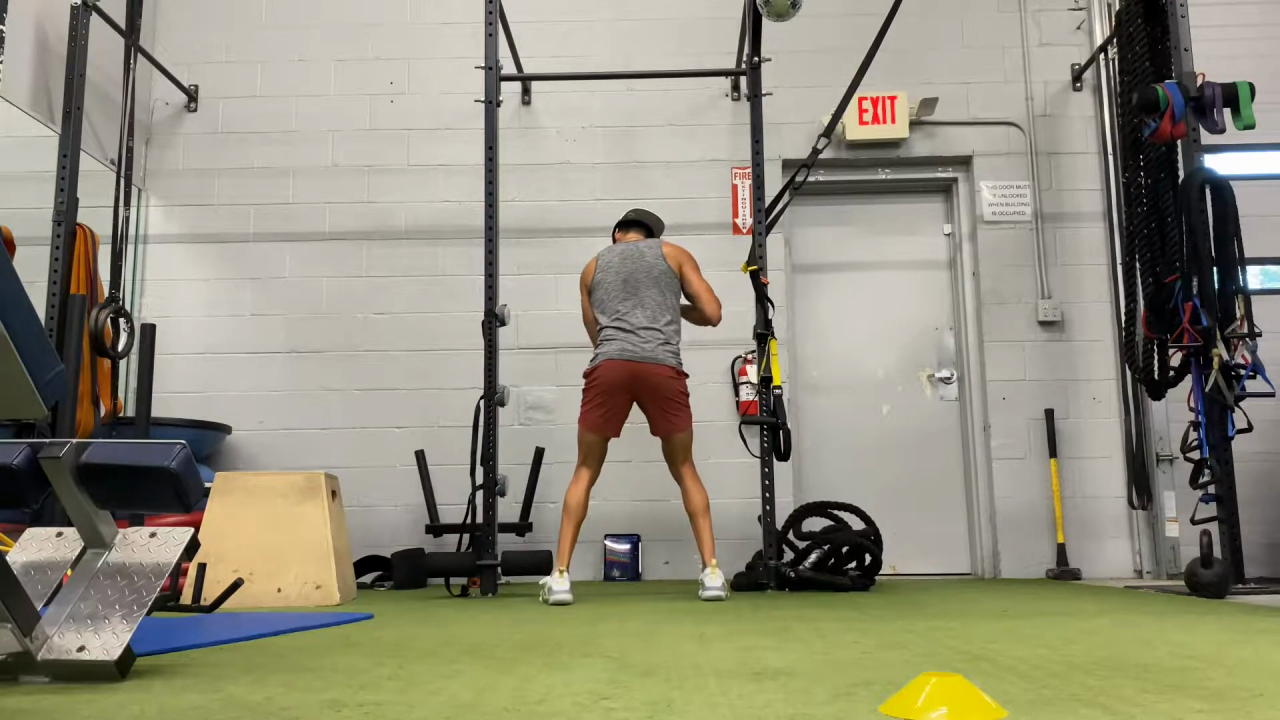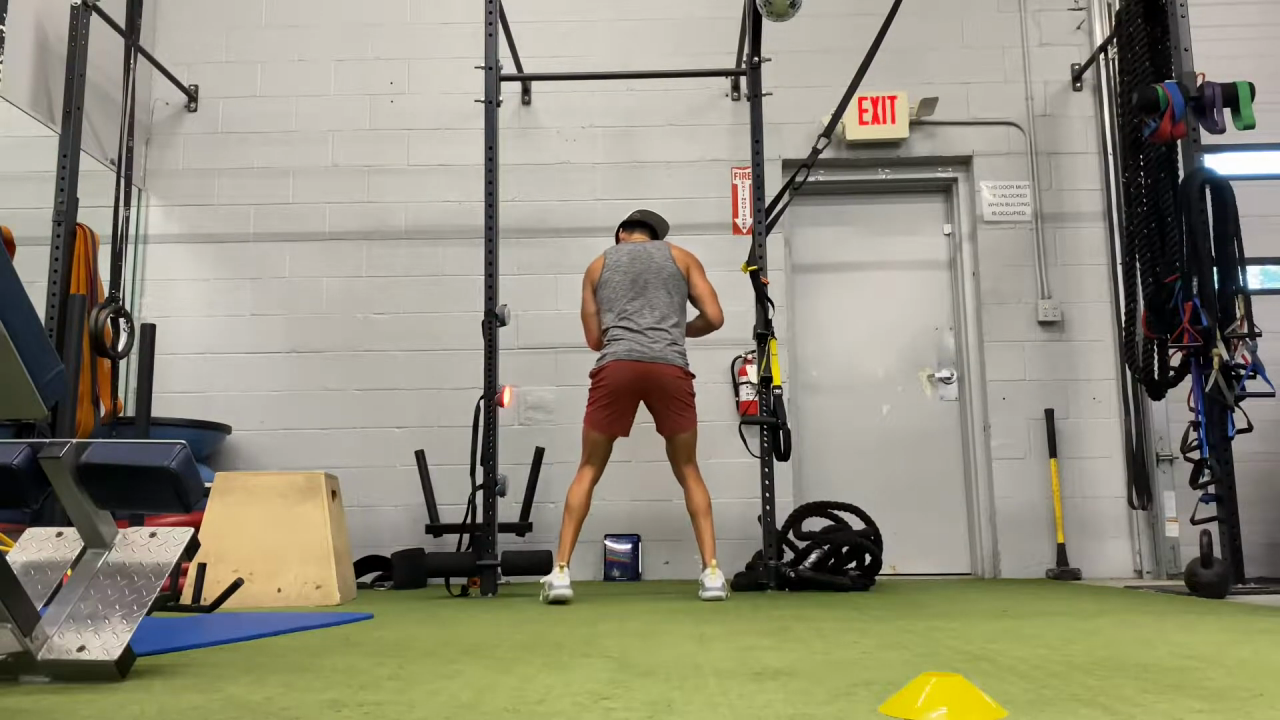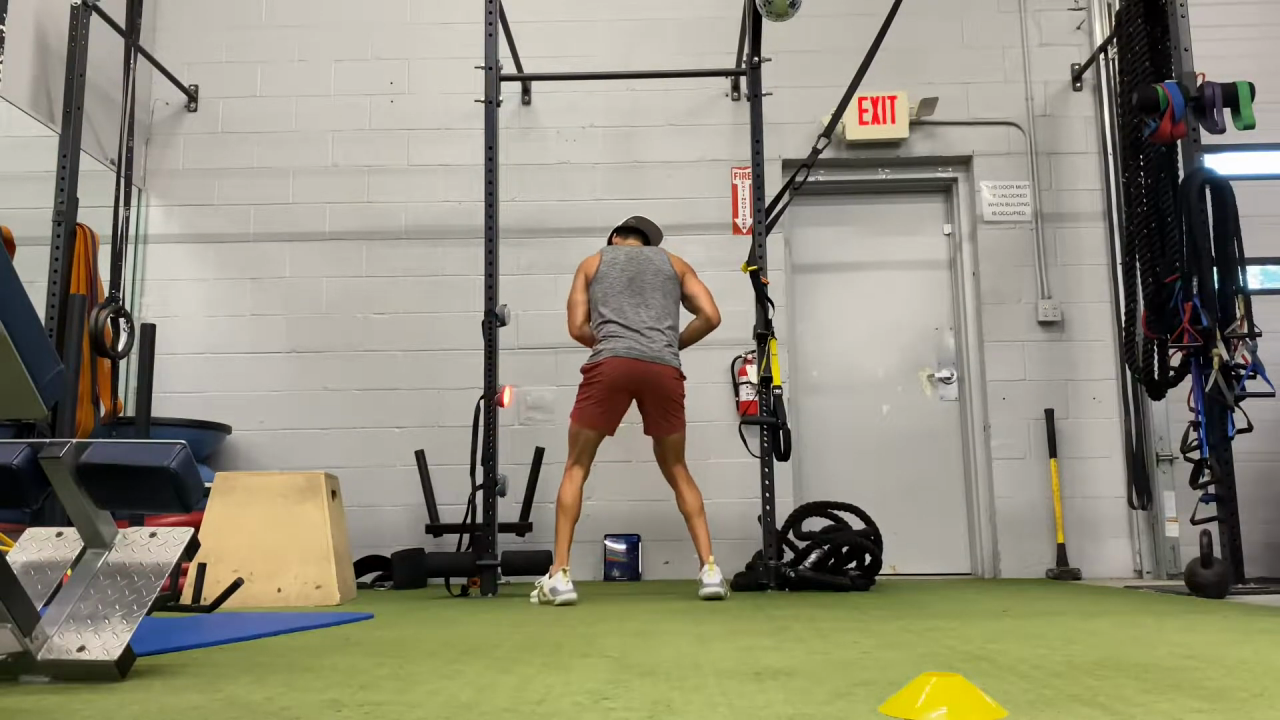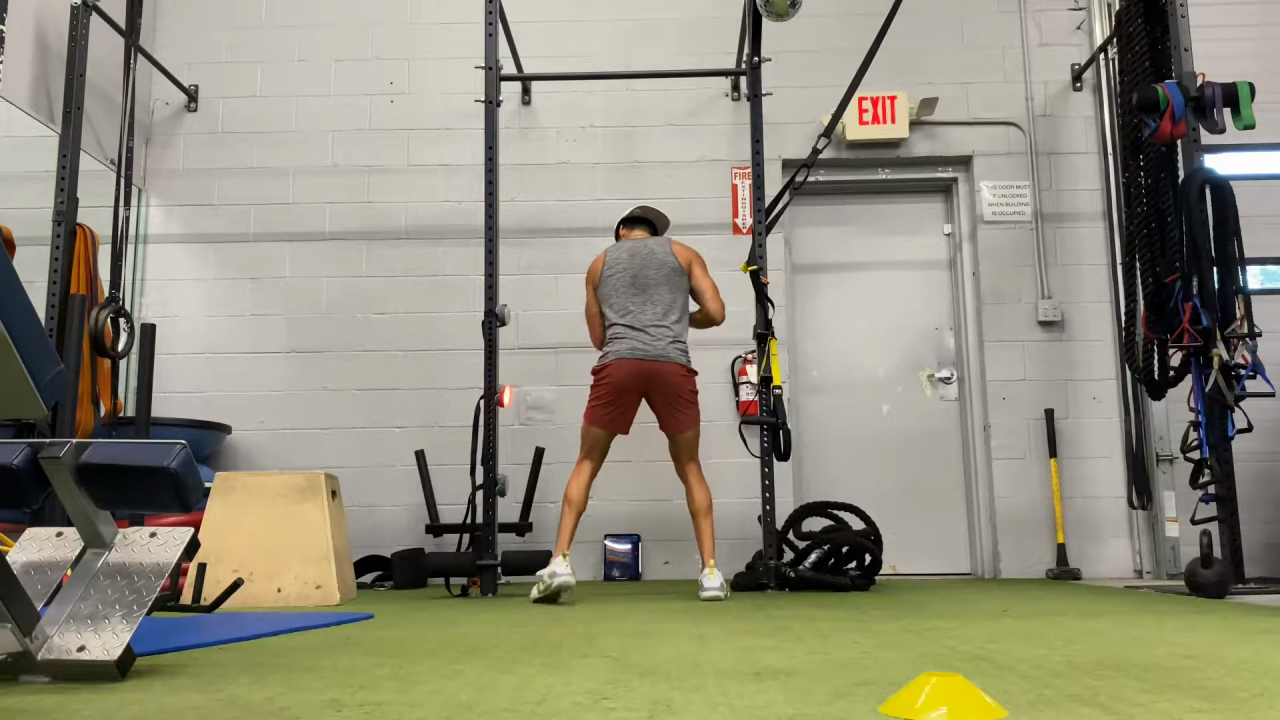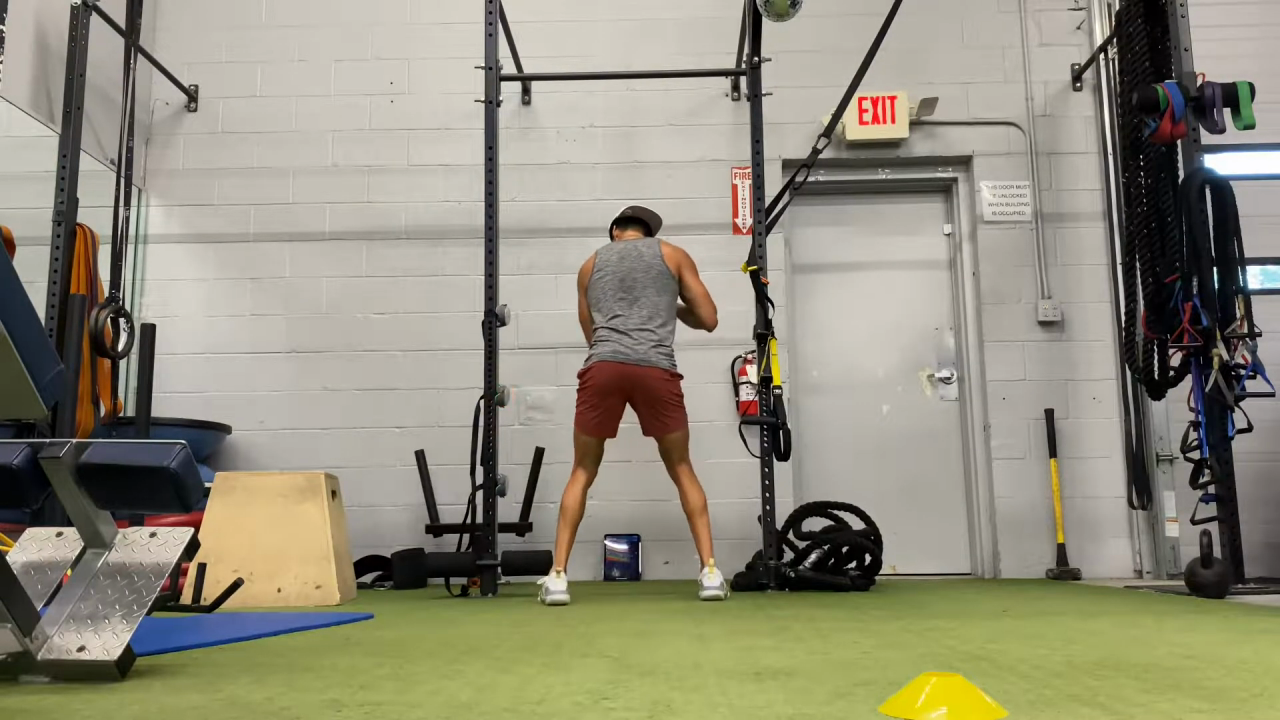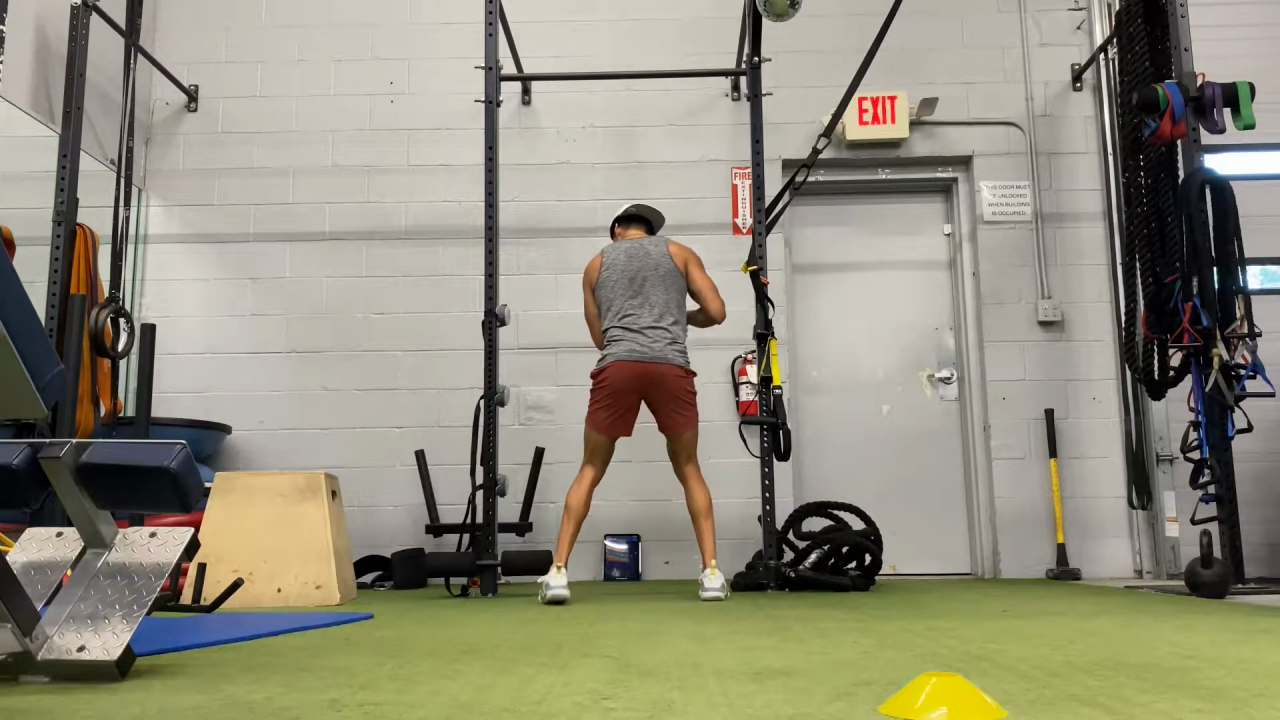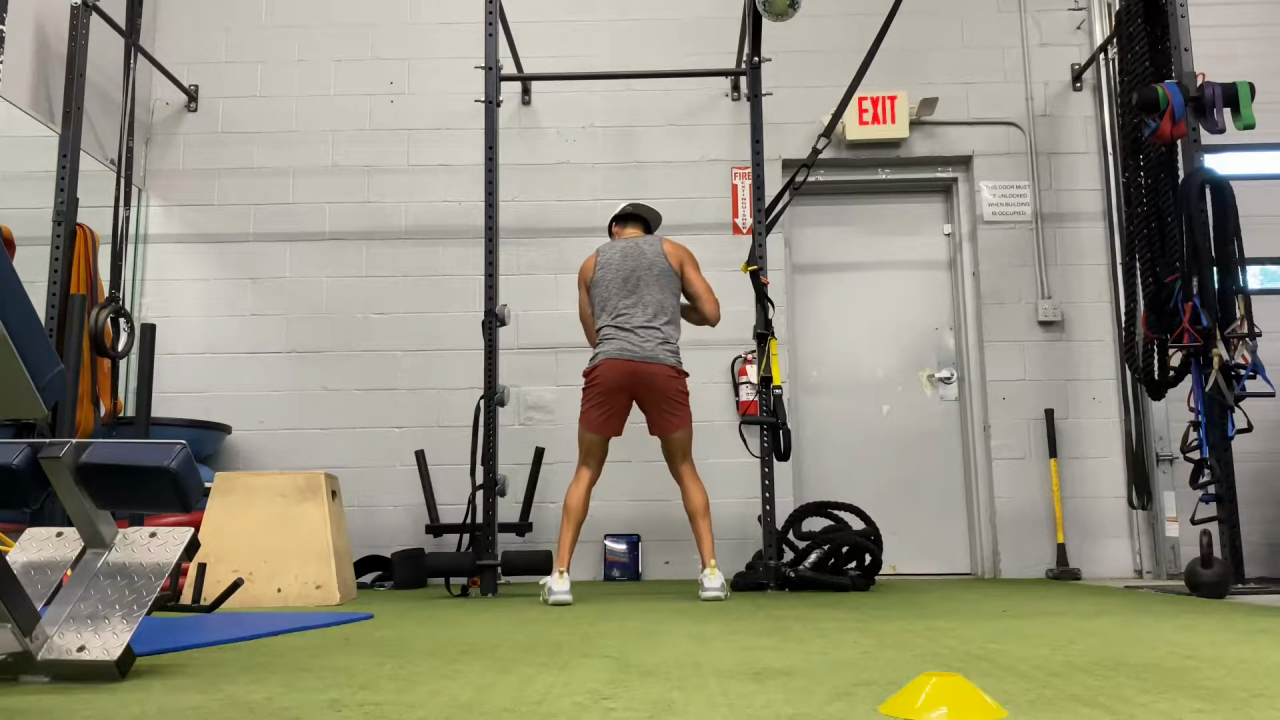
dt=0.3s
person 1, frame 1
left shoulder: (593, 267)
right shoulder: (674, 254)
right elbow: (712, 314)
left hip: (610, 367)
right hip: (662, 369)
left knee: (585, 473)
right knee: (685, 472)
left ankle: (560, 577)
right ankle: (711, 572)
person 1, frame 2
left shoulder: (598, 265)
right shoulder: (681, 257)
left elbow: (594, 338)
right elbow: (714, 318)
left hip: (616, 367)
right hip: (670, 369)
left knee: (588, 471)
right knee: (688, 473)
left ankle: (560, 572)
right ankle: (711, 573)
person 1, frame 3
left shoulder: (593, 263)
right shoulder: (674, 263)
left elbow: (578, 328)
right elbow: (711, 316)
left hip: (609, 366)
right hip: (662, 370)
left knee: (576, 470)
right knee: (677, 473)
left ankle: (560, 576)
right ankle: (710, 569)
person 1, frame 4
left shoulder: (600, 262)
right shoulder: (682, 253)
right elbow: (715, 313)
left hip: (618, 365)
right hip: (672, 367)
left knee: (586, 466)
right knee: (689, 470)
left ankle: (560, 562)
right ankle: (711, 573)
person 1, frame 5
left shoulder: (591, 265)
right shoulder: (672, 254)
right elbow: (708, 319)
left hip: (602, 368)
right hip: (656, 371)
left knee: (582, 474)
right knee: (682, 472)
left ankle: (557, 577)
right ankle: (710, 572)
person 1, frame 6
left shoulder: (596, 264)
right shoulder: (678, 252)
right elbow: (716, 313)
left hip: (617, 368)
right hip: (670, 368)
left knee: (590, 471)
right knee: (689, 471)
left ankle: (558, 572)
right ankle: (711, 573)
person 1, frame 7
left shoulder: (592, 263)
right shoulder: (674, 252)
right elbow: (711, 313)
left hip: (609, 367)
right hip: (662, 368)
left knee: (586, 472)
right knee: (684, 471)
left ankle: (560, 577)
right ankle: (711, 573)
